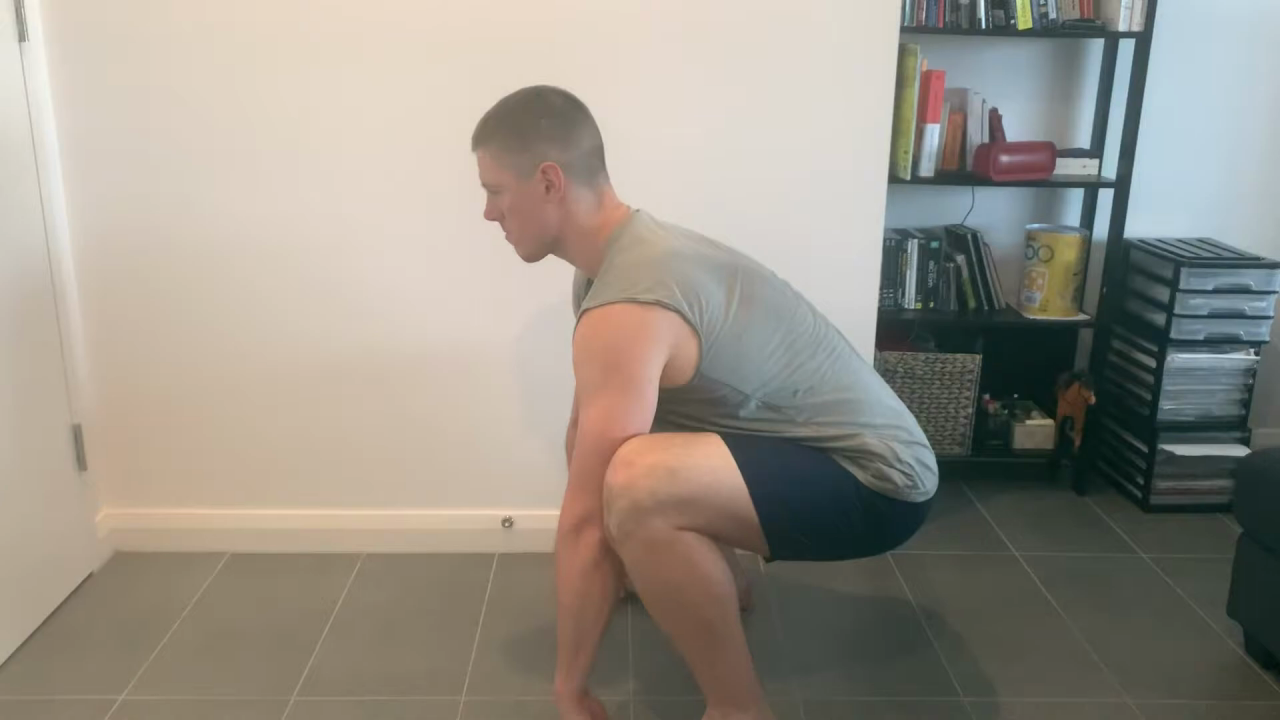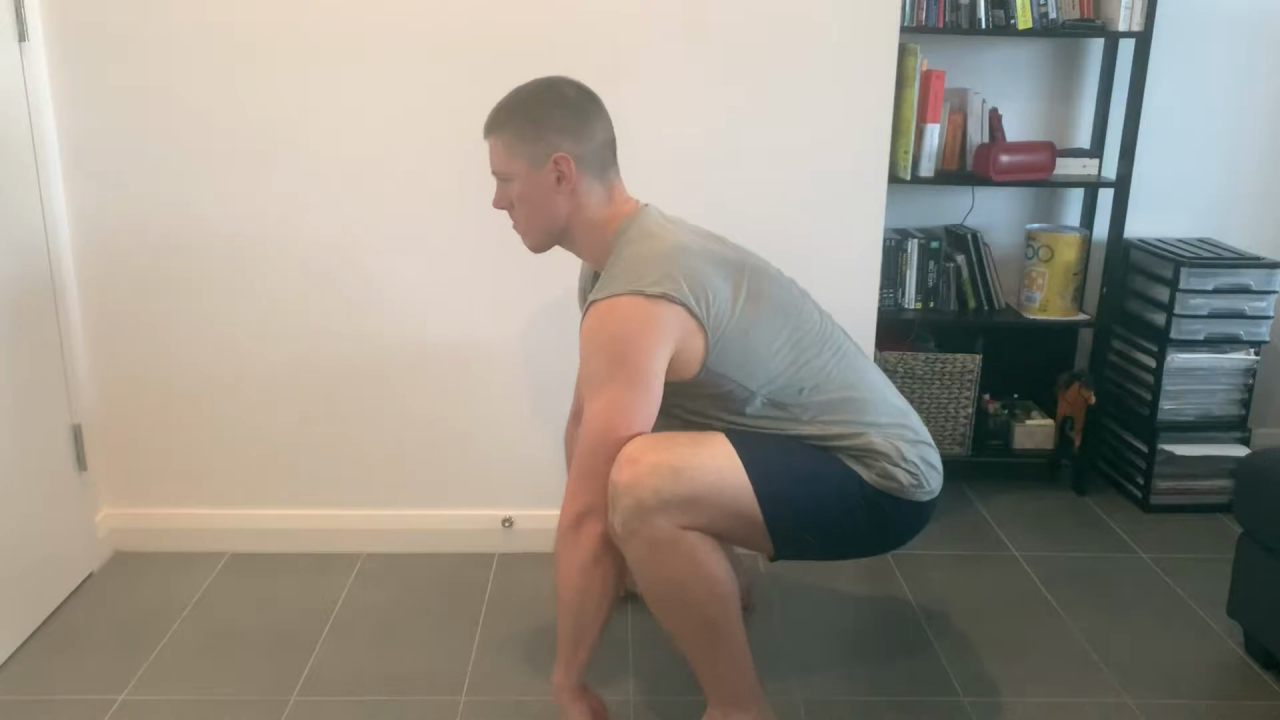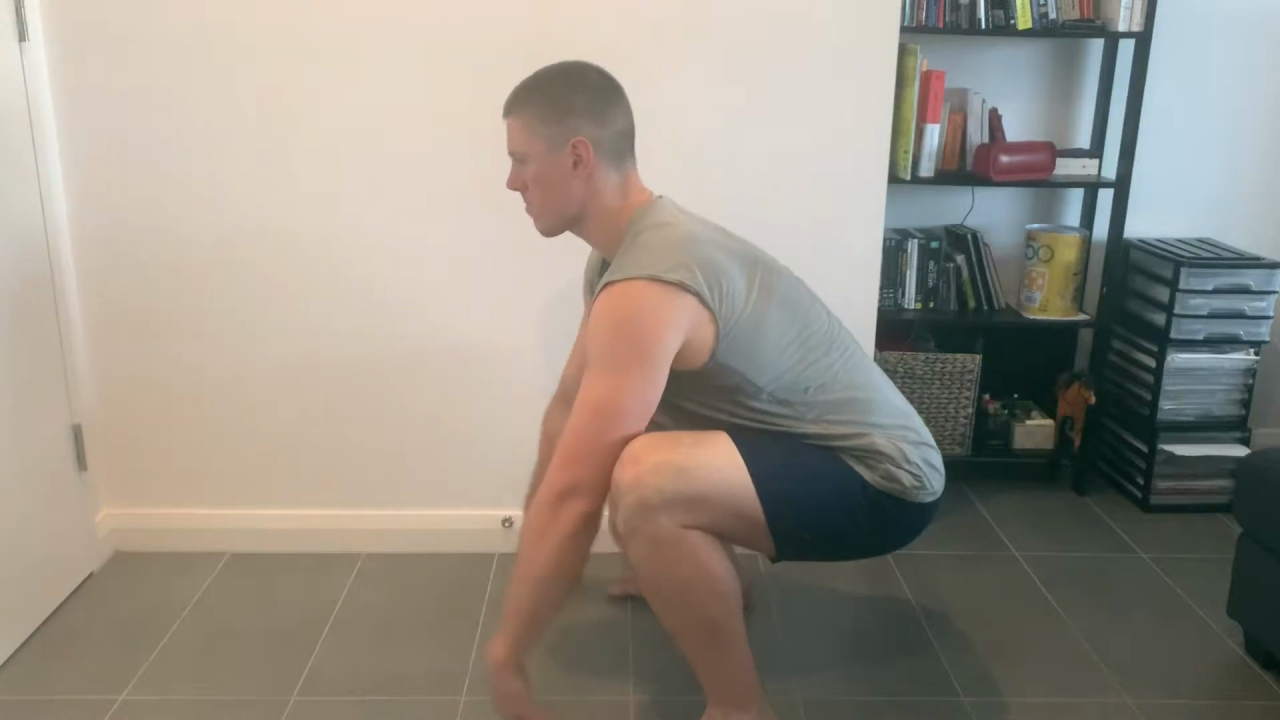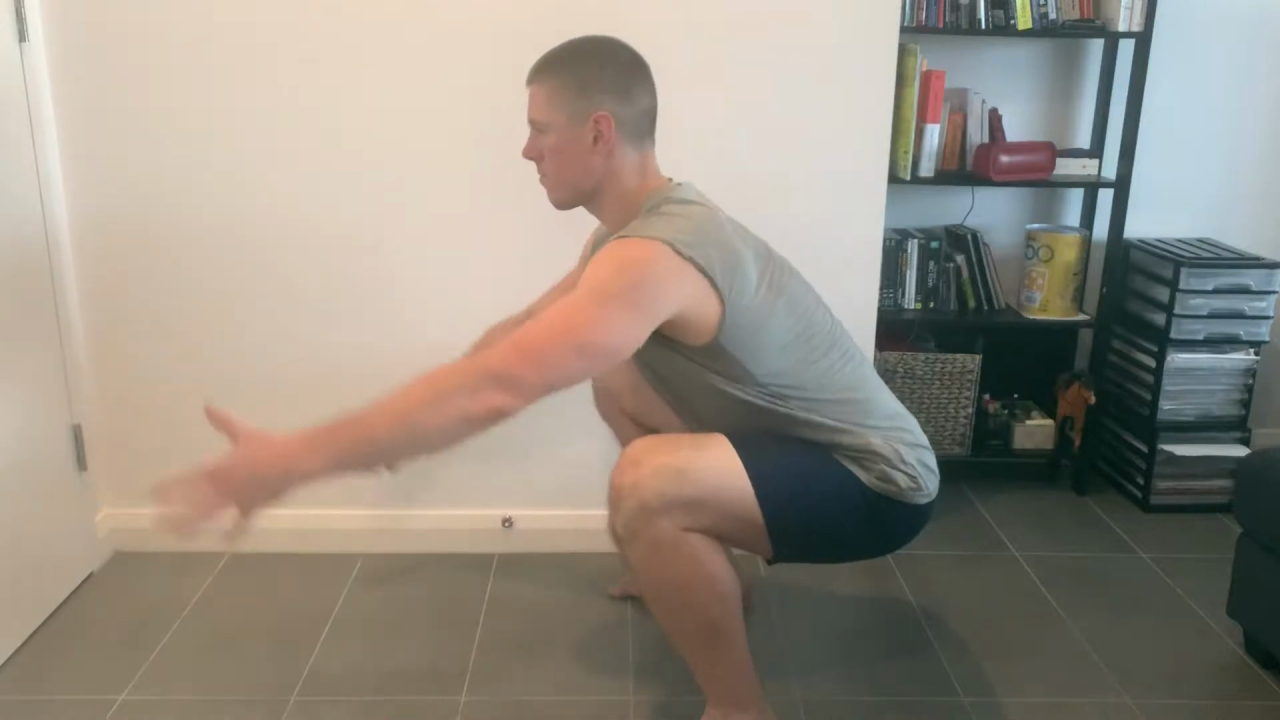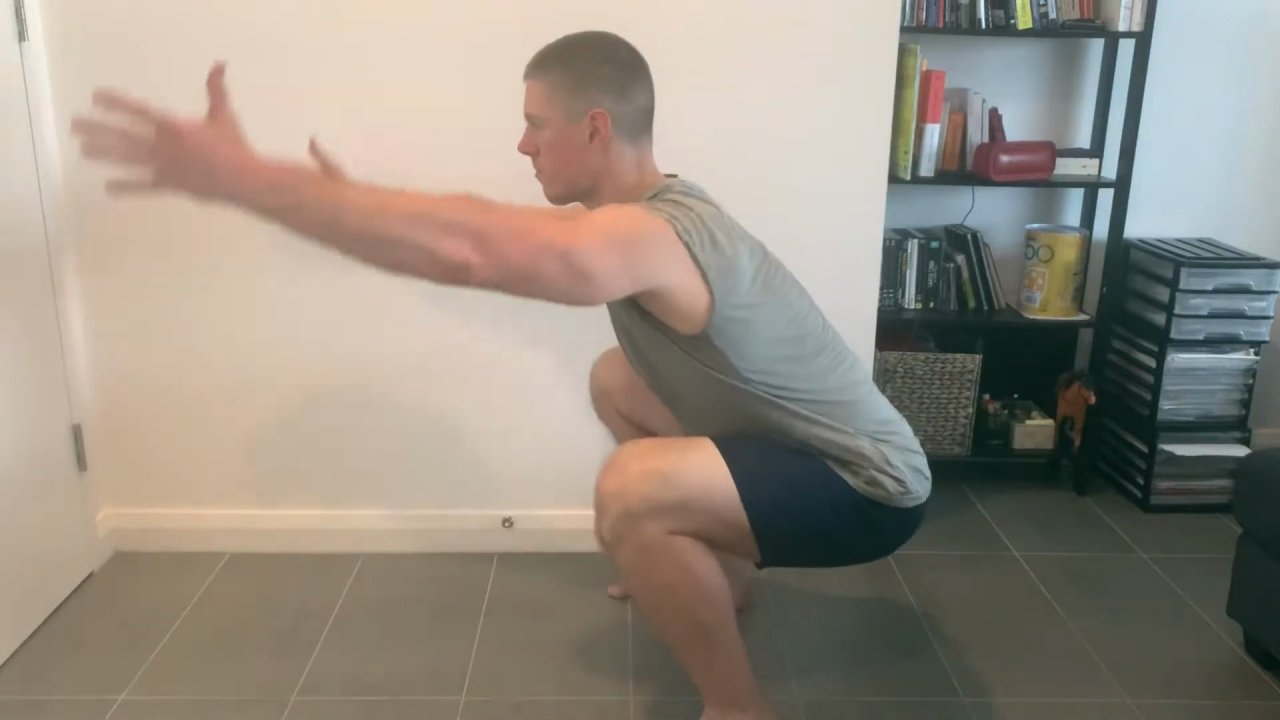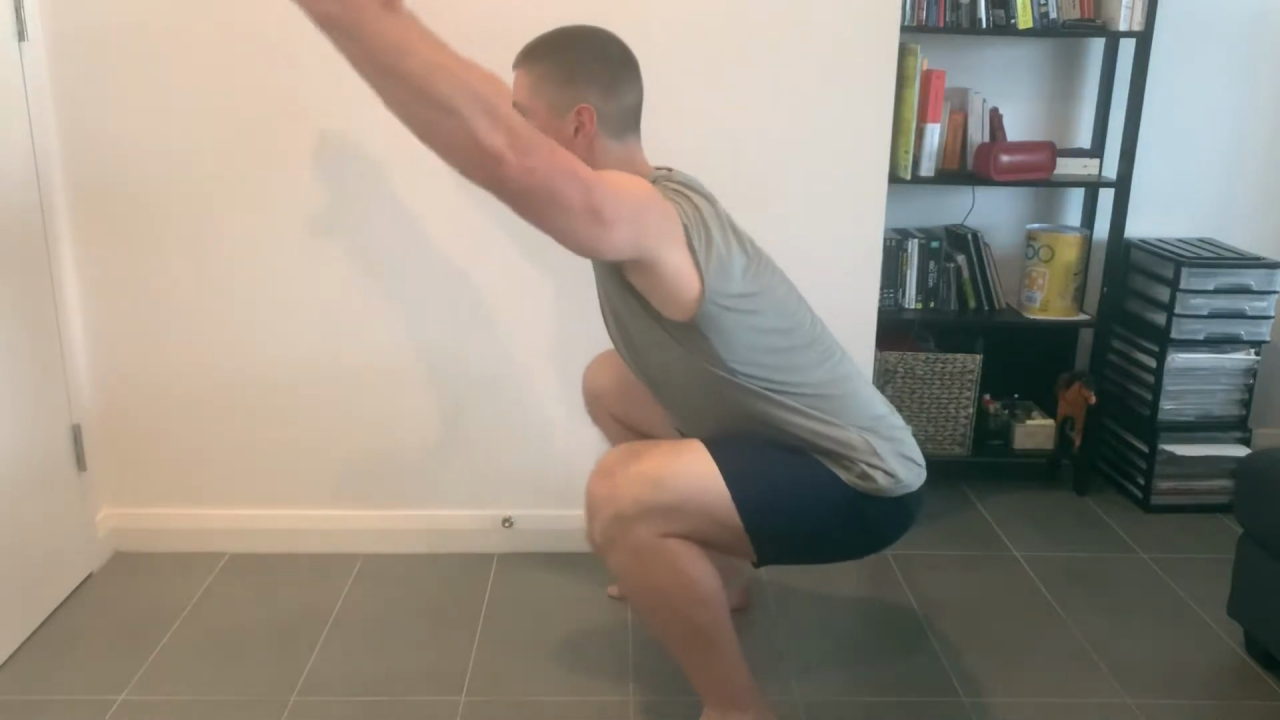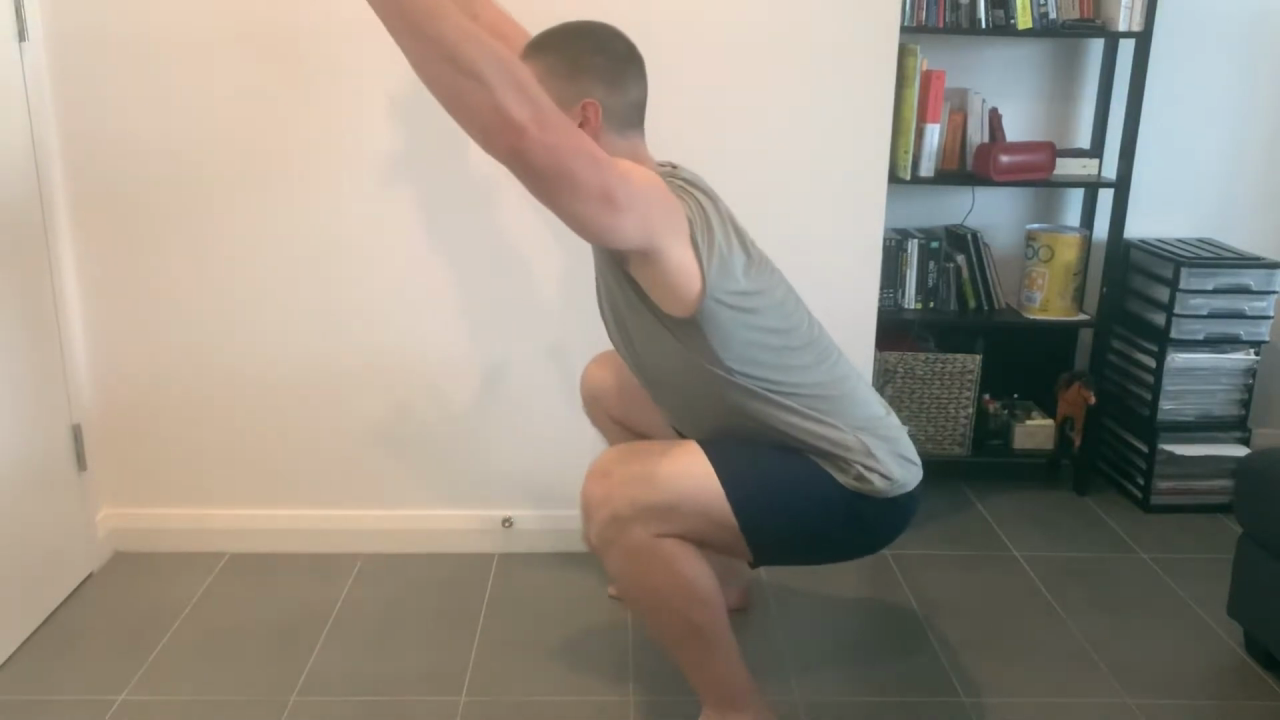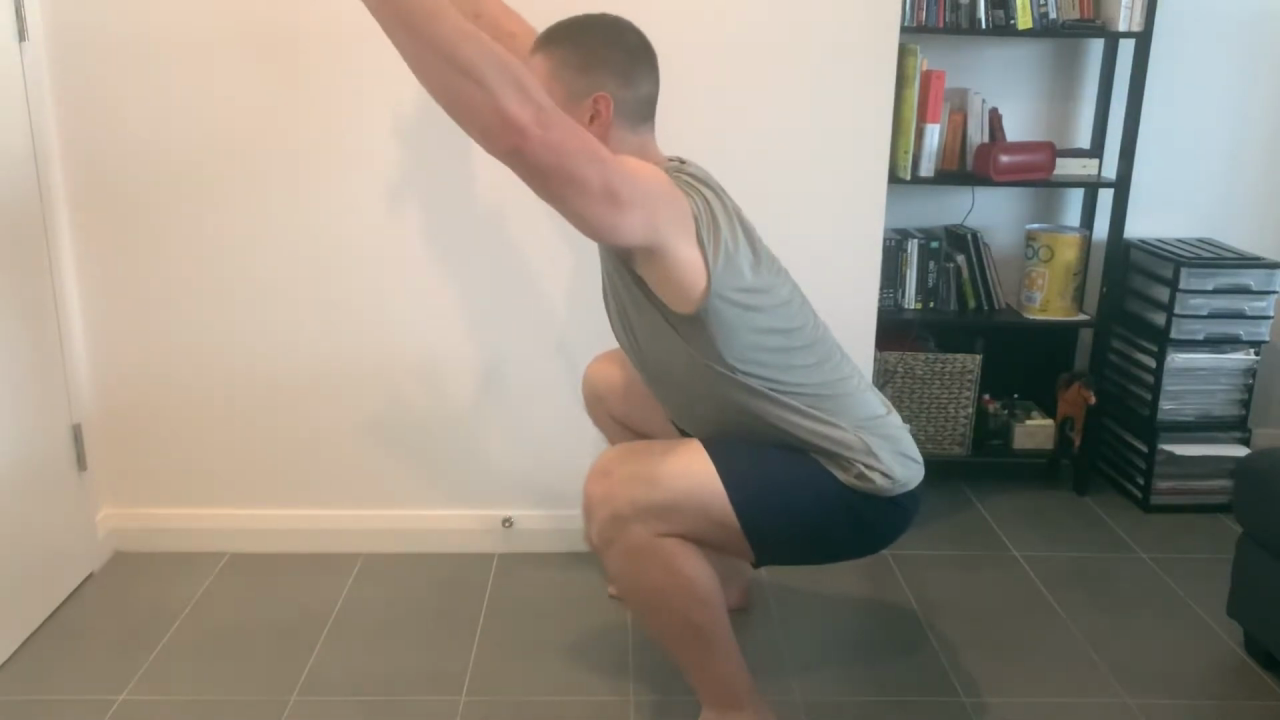
dt=0.2s
person 1, frame 1
left shoulder: (624, 311)
right shoulder: (627, 251)
left elbow: (588, 520)
right elbow: (585, 432)
left hip: (876, 485)
right hip: (843, 445)
left knee: (638, 484)
right ankle: (700, 580)
person 1, frame 2
left shoulder: (632, 303)
right shoulder: (634, 248)
left elbow: (589, 510)
right elbow: (584, 421)
left hip: (880, 484)
right hip: (829, 444)
left knee: (641, 483)
right ankle: (701, 580)
person 1, frame 3
left shoulder: (644, 292)
right shoulder: (629, 252)
left elbow: (574, 494)
right elbow: (572, 406)
left wrist: (506, 653)
right wrist: (538, 546)
left hip: (879, 481)
right hip: (825, 441)
left knee: (645, 487)
right knee: (658, 405)
right ankle: (708, 578)
person 1, frame 4
left shoulder: (651, 258)
right shoulder: (637, 229)
left elbow: (491, 388)
right elbow: (523, 329)
left wrist: (294, 461)
right wrist: (393, 428)
left hip: (876, 485)
right hip: (818, 443)
left knee: (646, 483)
right knee: (620, 383)
right ankle: (710, 574)
person 1, frame 5
left shoulder: (651, 241)
right shoulder: (642, 213)
left elbow: (456, 249)
right elbow: (477, 227)
left wrist: (242, 180)
right wrist: (345, 195)
left hip: (869, 492)
right hip: (817, 454)
left knee: (629, 492)
right knee: (617, 381)
right ankle: (713, 571)
person 1, frame 6
left shoulder: (645, 218)
right shoulder: (635, 196)
left elbow: (493, 149)
right elbow: (498, 117)
left hip: (862, 486)
right hip: (813, 445)
left knee: (620, 494)
right knee: (610, 384)
right ankle: (714, 572)
person 1, frame 7
left shoulder: (647, 210)
right shoulder: (645, 193)
left elbow: (514, 123)
right elbow: (517, 60)
left hip: (859, 487)
right hip: (813, 444)
left knee: (617, 495)
right knee: (608, 385)
right ankle: (714, 572)
person 1, frame 8
left shoulder: (654, 207)
right shoulder: (649, 186)
left elbow: (516, 122)
left hip: (859, 483)
right hip: (806, 434)
left knee: (618, 496)
right knee: (611, 386)
right ankle: (714, 573)
